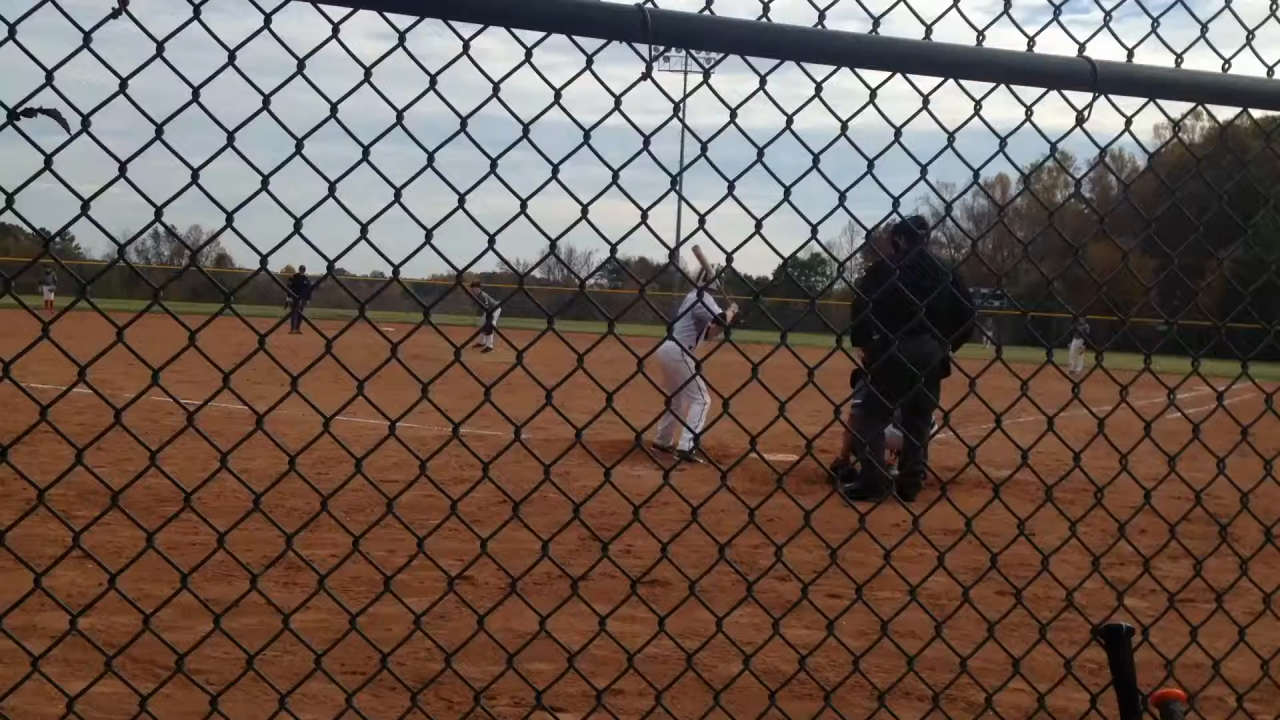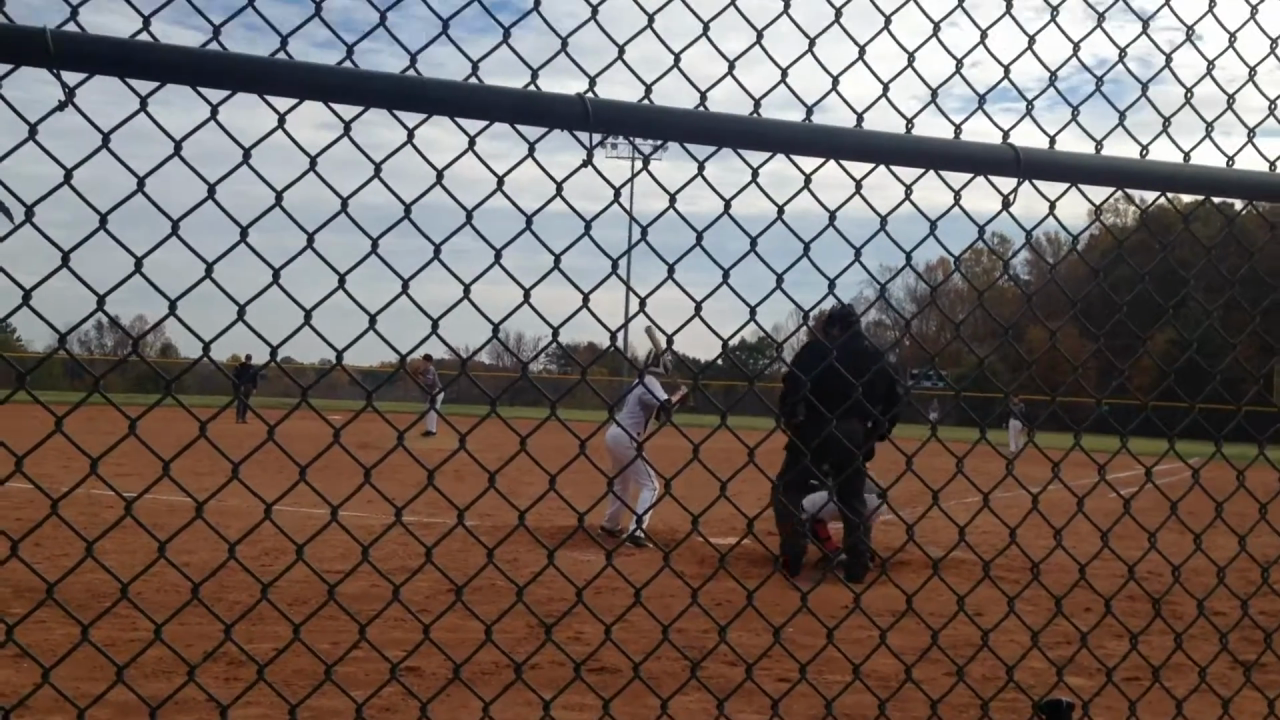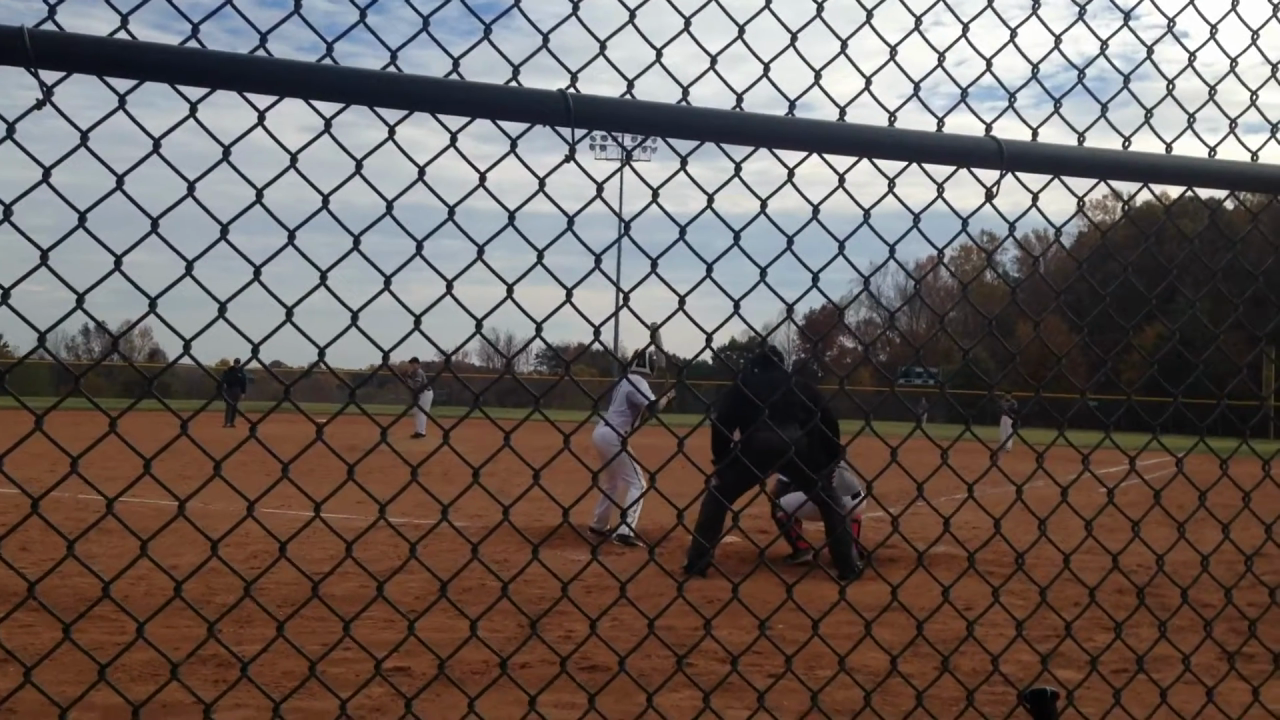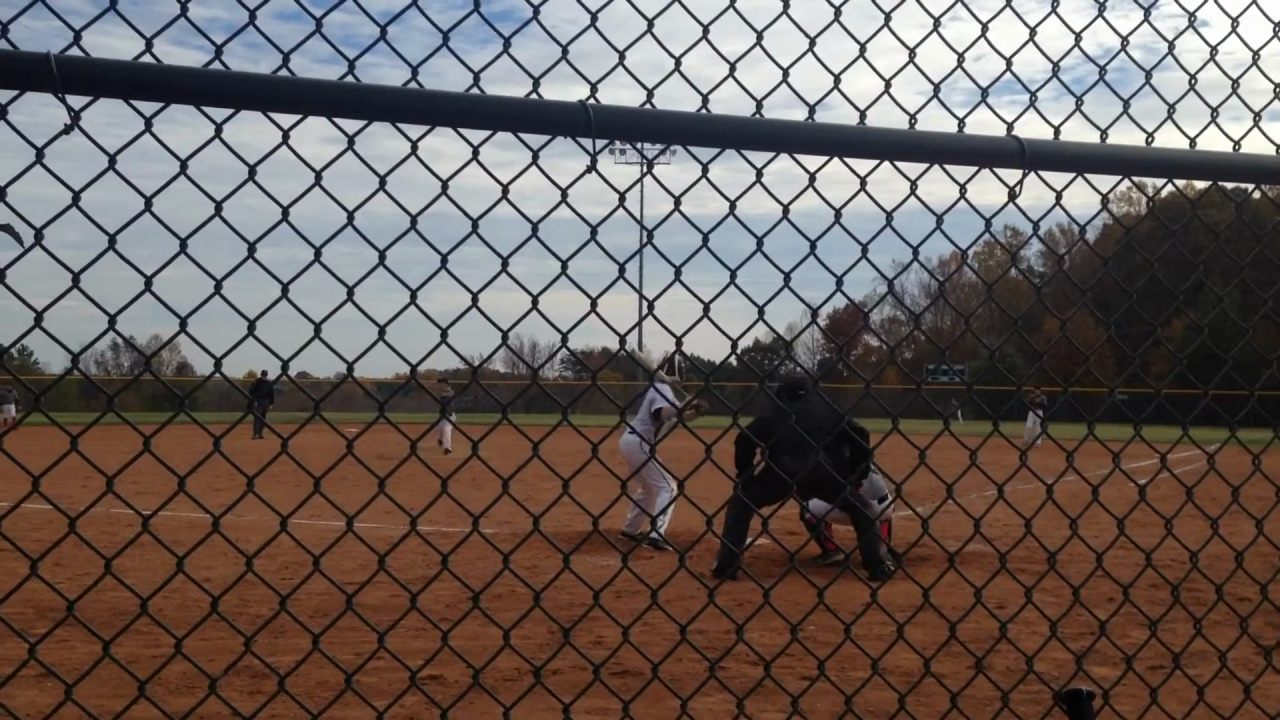
dt=1s
person 1, frame 1
left shoulder: (886, 267)
right shoulder: (945, 273)
left elbow: (863, 306)
right elbow: (967, 314)
left wrist: (864, 343)
right wrist: (947, 345)
left hip: (892, 351)
right hip: (931, 352)
left knee: (872, 416)
right knee: (919, 421)
left ankle: (872, 482)
right ankle: (910, 484)
person 1, frame 2
left shoulder: (816, 347)
right shoulder: (874, 356)
left elbow: (792, 384)
right elbow: (892, 400)
left wrist: (787, 417)
right wrist: (877, 432)
left hip: (815, 431)
right hip: (854, 435)
left knee: (786, 490)
right knee: (853, 500)
left ankle: (793, 553)
right ankle: (856, 566)
person 1, frame 3
left shoulder: (742, 387)
right shoulder: (801, 387)
left elbow: (722, 423)
right elbow: (829, 422)
left wrist: (721, 462)
right wrist: (831, 463)
left hip: (757, 446)
right hip: (799, 447)
left knee: (718, 495)
right knee: (829, 500)
left ankle: (697, 561)
right ankle: (849, 565)
person 1, frame 4
left shoulder: (772, 416)
right shoulder: (828, 411)
left elbow: (745, 440)
right elbow: (860, 437)
left wrist: (744, 478)
right wrist: (857, 478)
left hip: (782, 472)
right hip: (824, 471)
left knee: (741, 502)
right knee: (860, 508)
left ankle: (727, 565)
right ankle: (878, 566)
person 2, frame 1
left shoulder: (693, 298)
right shoulder: (703, 298)
left elbow: (708, 335)
right elbow: (721, 320)
left wrist: (728, 318)
right wrist: (732, 311)
left hip: (666, 349)
right hip: (677, 352)
left knee: (676, 398)
right knee: (700, 399)
left ankle: (663, 441)
right ankle: (686, 447)
person 2, frame 2
left shoulder: (642, 382)
right shoulder: (650, 383)
left elbow: (660, 417)
right elbow: (665, 409)
left wrist: (677, 399)
right wrist: (679, 396)
left hip: (616, 434)
right hip: (626, 438)
left knee: (623, 483)
right knee: (650, 485)
left ankle: (610, 524)
right ankle: (636, 532)
person 2, frame 3
left shoulder: (625, 381)
right shoulder: (638, 382)
left elbow: (642, 412)
right elbow: (653, 408)
left wrist: (663, 400)
right wrist: (667, 396)
left hip: (602, 433)
right hip: (613, 437)
left knee: (611, 482)
right knee: (637, 483)
left ankle: (599, 525)
right ankle: (625, 532)
person 2, frame 4
left shoulder: (660, 388)
right shoulder: (663, 390)
left elbow: (677, 418)
right elbow: (659, 415)
left wrist: (695, 411)
right wrist: (683, 407)
left hip: (632, 440)
right hip: (638, 443)
left knee: (647, 488)
right knee: (667, 487)
left ankle: (632, 529)
right ankle: (655, 535)
